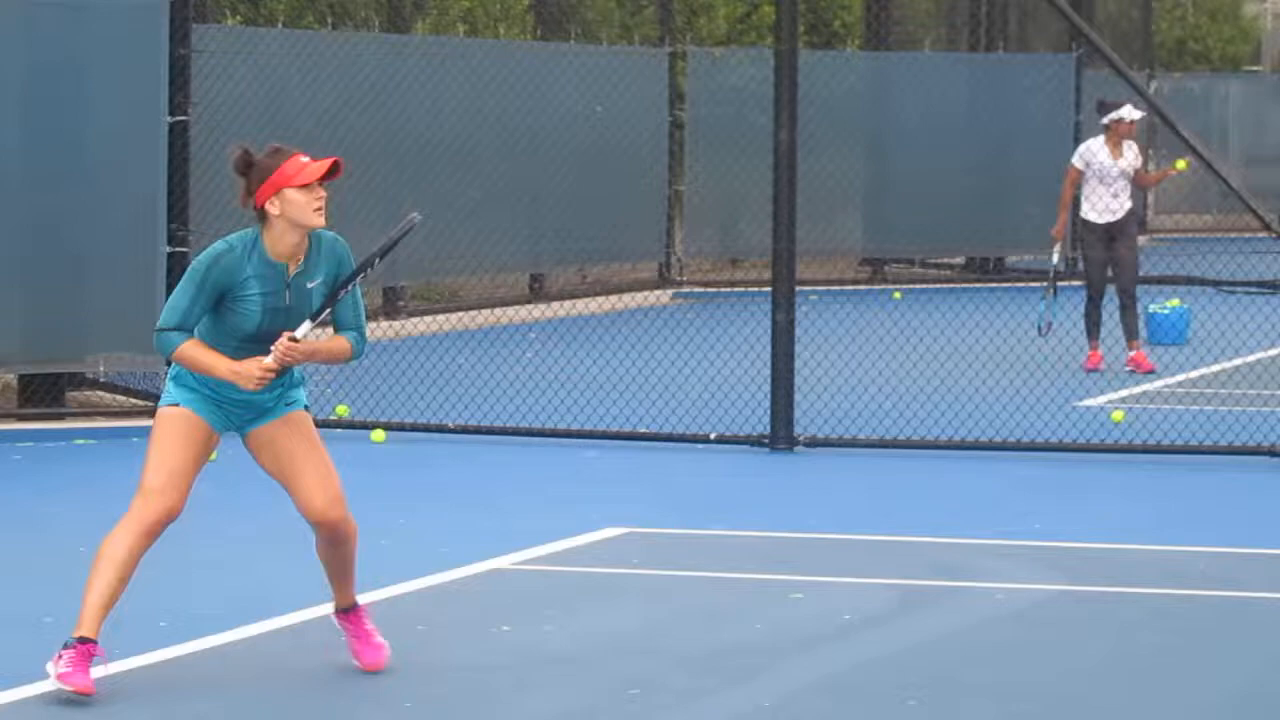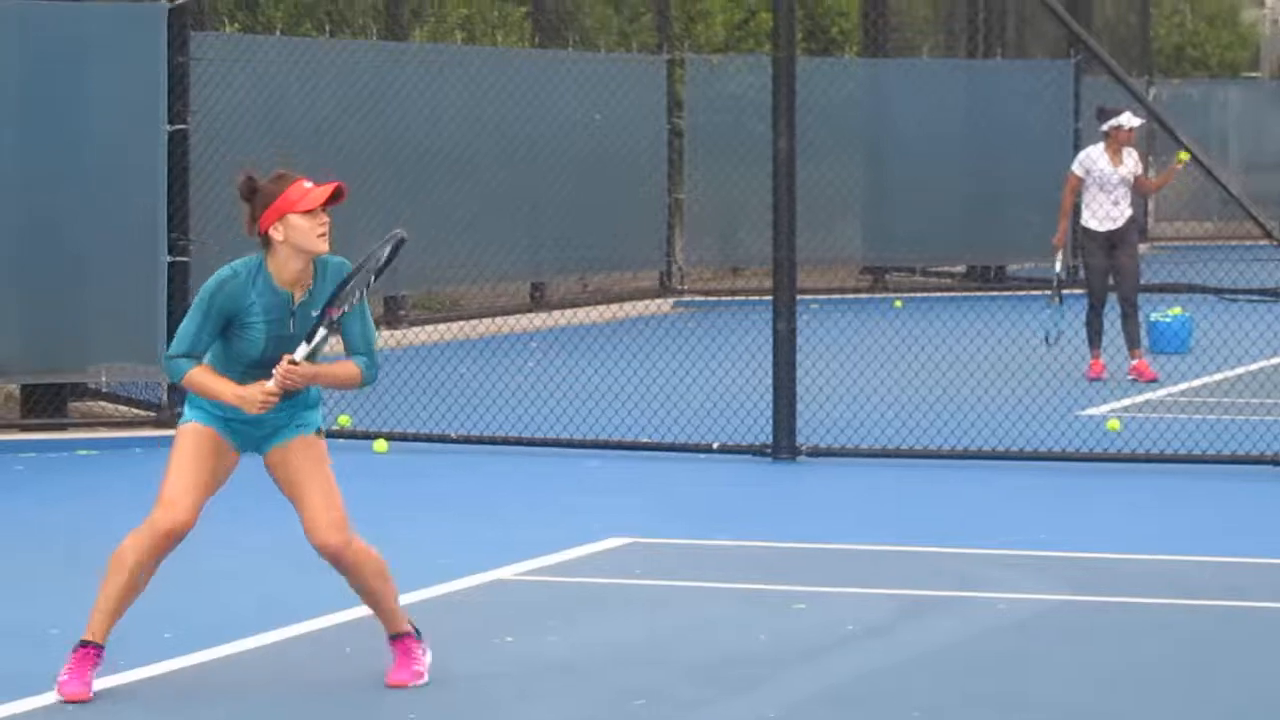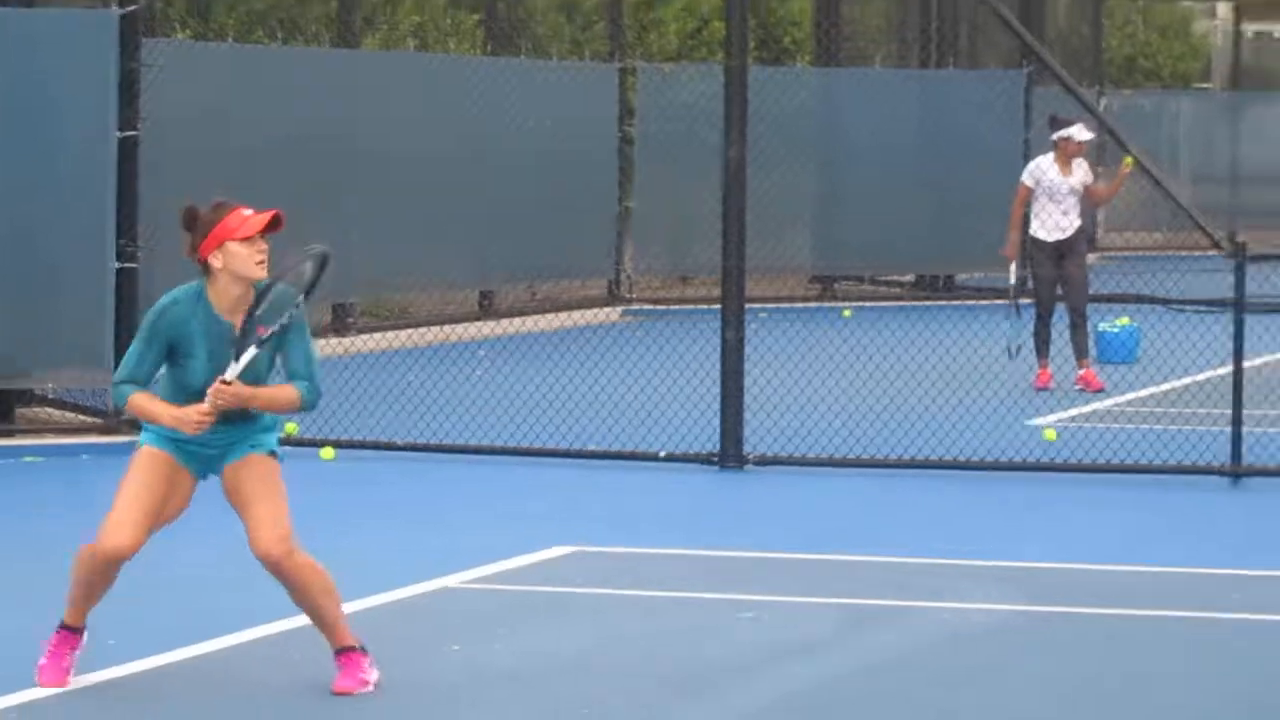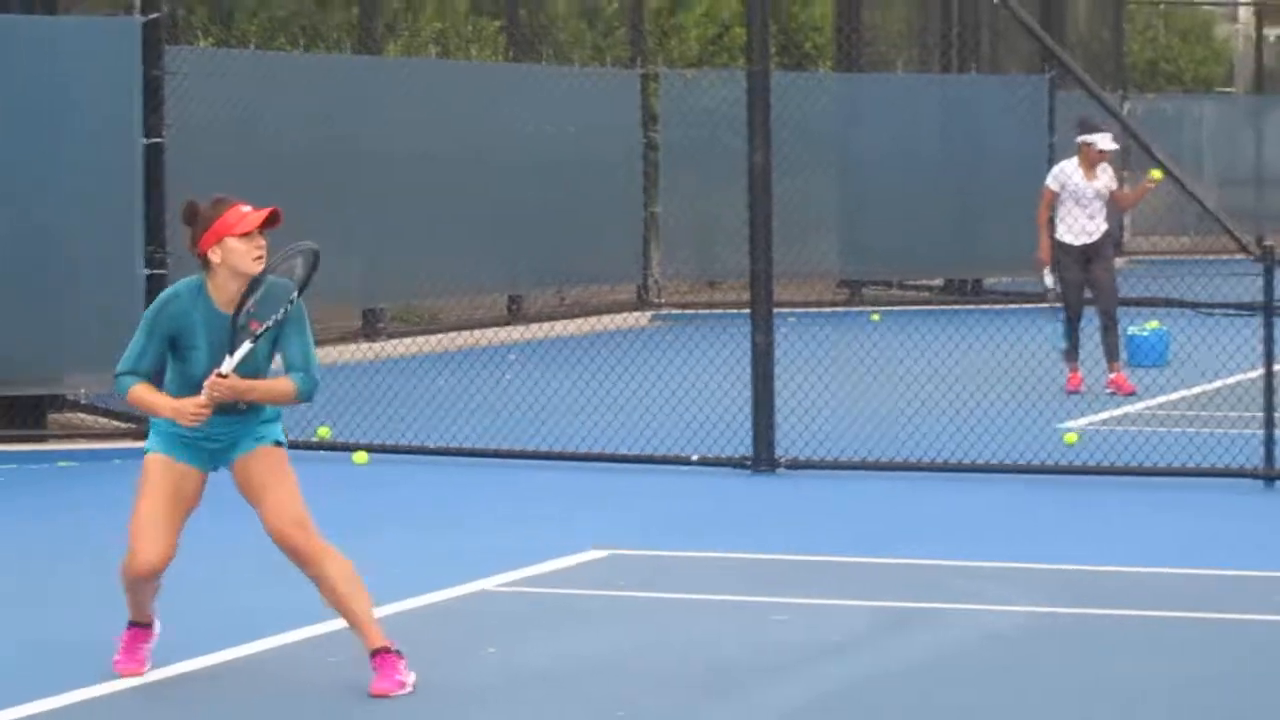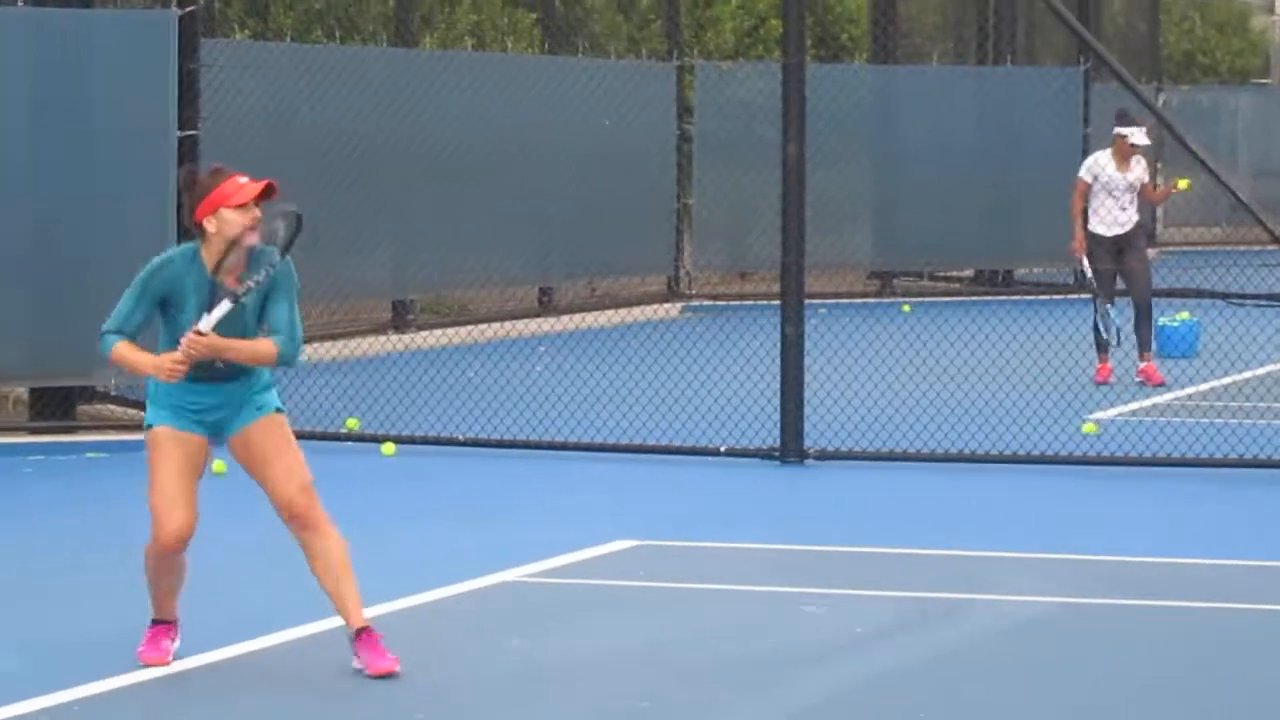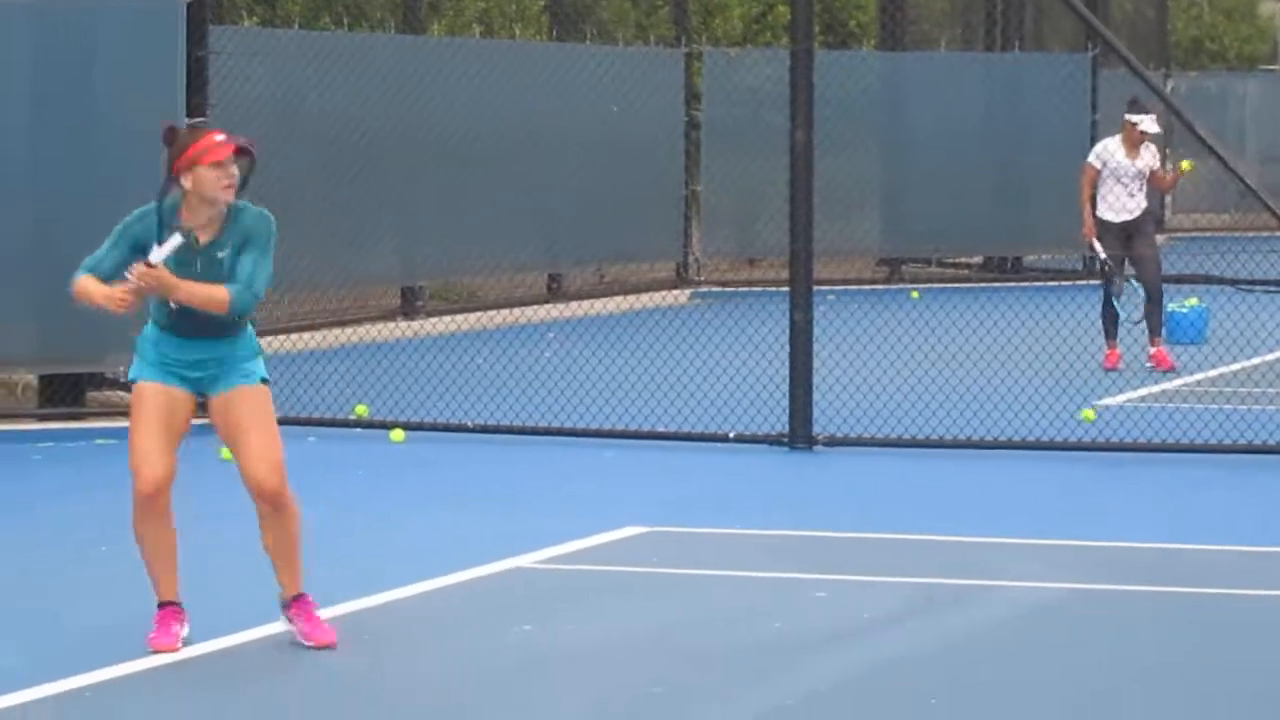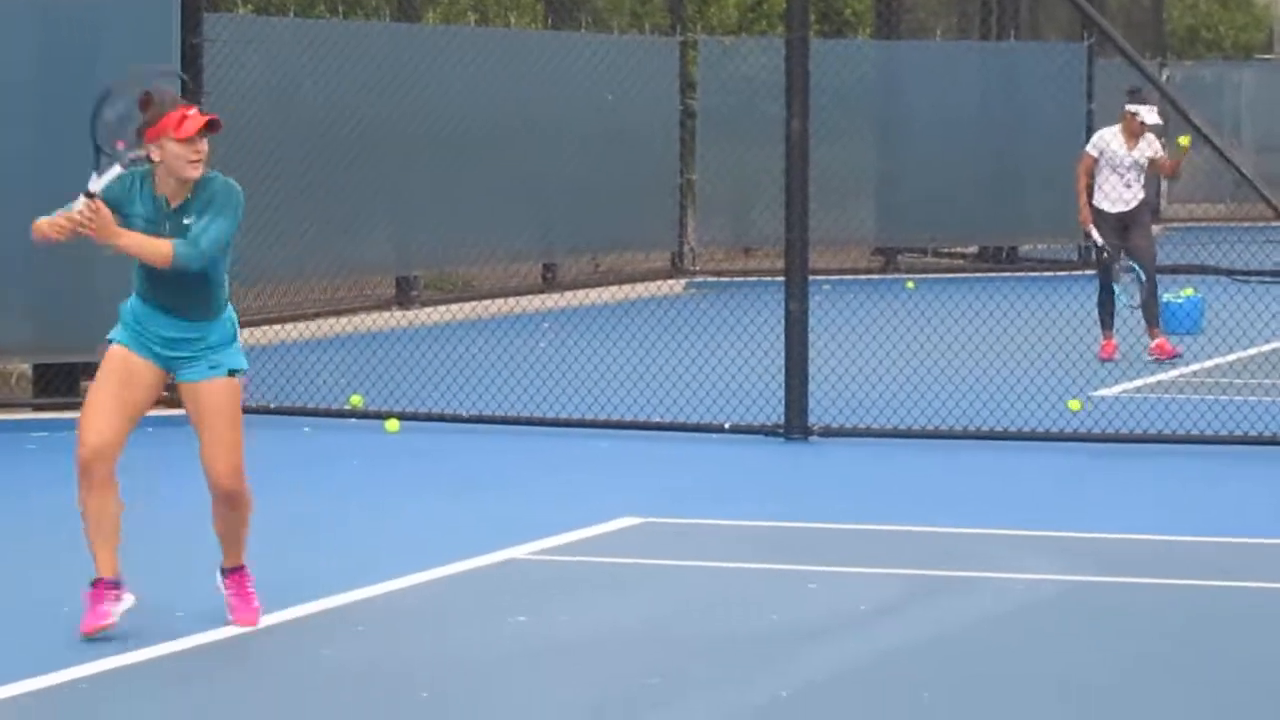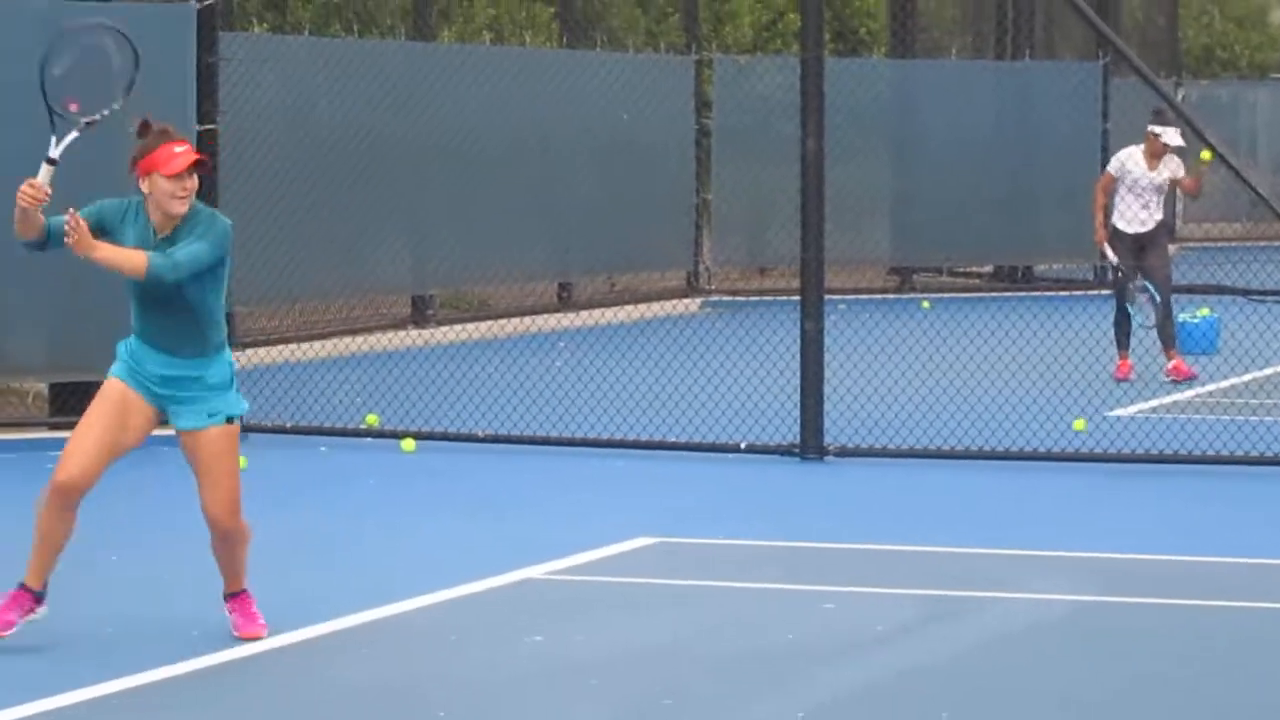
dt=0.1s
person 1, frame 1
left shoulder: (334, 254)
right shoulder: (222, 259)
left elbow: (352, 341)
right elbow: (167, 333)
left wrist: (302, 352)
right wrist: (230, 371)
left hip: (274, 397)
right hip: (200, 390)
left knee: (330, 513)
right knee: (154, 508)
left ankle: (350, 611)
right ankle: (81, 644)
person 1, frame 2
left shoulder: (339, 278)
right shoulder: (231, 283)
left elbow: (365, 366)
right elbow: (177, 359)
left wrist: (311, 375)
right wrist: (238, 395)
left hip: (292, 416)
right hip: (218, 410)
left knee: (333, 538)
right knee: (167, 522)
left ankle: (404, 635)
right ankle: (89, 648)
person 1, frame 3
right shoulder: (172, 311)
left elbow: (308, 393)
right elbow: (127, 384)
left wrist: (242, 399)
right wrist: (177, 417)
left hip: (246, 435)
right hip: (172, 436)
left knee: (275, 548)
right knee: (113, 546)
left ankle: (350, 650)
right ankle: (68, 631)
person 1, frame 4
right shoulder: (175, 304)
left elbow: (304, 385)
right elbow: (127, 379)
left wrist: (241, 391)
right wrist: (172, 409)
left hip: (251, 428)
right hip: (182, 434)
left knee: (297, 537)
right knee: (146, 561)
left ankle: (384, 652)
right ankle: (140, 625)
person 1, frame 5
left shoulder: (278, 272)
right shoulder: (168, 270)
left elbow: (284, 351)
right elbow: (112, 338)
left wrist: (216, 348)
right wrist: (151, 364)
left hip: (250, 397)
right hip: (180, 401)
left knee: (302, 507)
right knee: (170, 533)
left ankle: (362, 635)
right ankle: (164, 622)
person 1, frame 6
left shoulder: (255, 223)
right shoulder: (150, 220)
left elbow: (242, 299)
right elbow: (83, 277)
left wrist: (170, 284)
right wrist: (104, 295)
left hip: (233, 360)
right hip: (165, 356)
left knee: (270, 487)
right knee: (151, 485)
left ankle: (296, 601)
right ankle: (169, 607)
person 1, frame 7
left shoulder: (226, 197)
right shoulder: (126, 188)
left elbow: (191, 256)
right elbow: (41, 230)
left wrist: (116, 238)
right wrist: (54, 225)
left hip: (209, 342)
right hip: (143, 331)
left knee: (227, 481)
right knee: (94, 450)
left ankle: (234, 573)
right ankle: (108, 584)
person 1, frame 8
left shoulder: (213, 229)
right shoulder: (121, 214)
left elbow: (164, 267)
left wrist: (95, 250)
left hip: (204, 381)
right hip: (140, 366)
left knee: (224, 517)
right knee: (68, 479)
left ankle: (237, 594)
person 2, frame 1
left shoulder: (1132, 149)
right shoulder: (1088, 149)
left elbow: (1143, 182)
right elbow: (1069, 186)
left wrist: (1166, 172)
right wrist: (1061, 221)
left hip: (1124, 224)
right hip: (1094, 227)
left knee: (1128, 291)
right knee: (1095, 292)
left ankle: (1135, 353)
right ankle: (1093, 351)
person 2, frame 2
left shoulder: (1132, 156)
right shoulder: (1088, 156)
left elbow: (1145, 189)
right elbow: (1069, 193)
left wrist: (1170, 173)
right wrist: (1062, 229)
left hip: (1124, 232)
right hip: (1094, 235)
left knee: (1129, 299)
right knee: (1097, 300)
left ankle: (1137, 362)
right ankle: (1096, 360)
person 2, frame 3
left shoulder: (1082, 167)
right shoulder: (1038, 166)
left elbow: (1097, 198)
right elbow: (1019, 204)
left wrist: (1119, 180)
right wrist: (1012, 239)
left hip: (1073, 242)
right hip: (1042, 245)
left knee: (1078, 309)
right knee: (1044, 311)
left ankle: (1084, 371)
right ankle: (1043, 369)
person 2, frame 4
left shoulder: (1106, 172)
right shoulder: (1063, 170)
left elbow: (1122, 204)
right elbow: (1045, 208)
left wrist: (1144, 189)
right wrist: (1044, 244)
left hip: (1099, 246)
right hip: (1069, 248)
left knee: (1109, 312)
right knee: (1073, 314)
left ankle: (1115, 375)
right ankle: (1073, 373)
person 2, frame 5
left shoulder: (1140, 164)
right shoulder: (1095, 161)
left elbow: (1151, 199)
right elbow: (1078, 199)
left wrist: (1169, 191)
right wrist: (1078, 234)
left hip: (1131, 237)
right hip: (1101, 239)
left knee: (1143, 301)
right knee: (1104, 305)
left ankle: (1146, 365)
right ankle: (1103, 364)
person 2, frame 6
left shoulder: (1150, 151)
right shoulder: (1105, 148)
left elbow: (1162, 186)
right elbow: (1086, 184)
left wrist: (1177, 175)
right wrist: (1088, 218)
left hip: (1140, 223)
right hip: (1109, 226)
left knee: (1153, 286)
right knee: (1112, 291)
left ankle: (1156, 349)
right ankle: (1112, 350)
person 2, frame 7
left shoulder: (1150, 142)
right shoulder: (1104, 137)
left elbow: (1169, 173)
right elbow: (1083, 172)
left wrist: (1179, 157)
right wrist: (1083, 206)
left hip: (1137, 214)
right hip: (1106, 216)
left knee: (1148, 277)
right knee: (1108, 281)
left ankle: (1156, 341)
right ankle: (1107, 341)
person 2, frame 8
left shoulder: (1172, 163)
right shoulder: (1126, 157)
left elbow: (1192, 192)
right elbow: (1101, 190)
left wrist: (1200, 175)
right wrist: (1099, 225)
left hip: (1154, 235)
right hip: (1123, 236)
left knee: (1163, 297)
right knee: (1124, 301)
left ankle: (1173, 362)
right ankle: (1123, 361)
